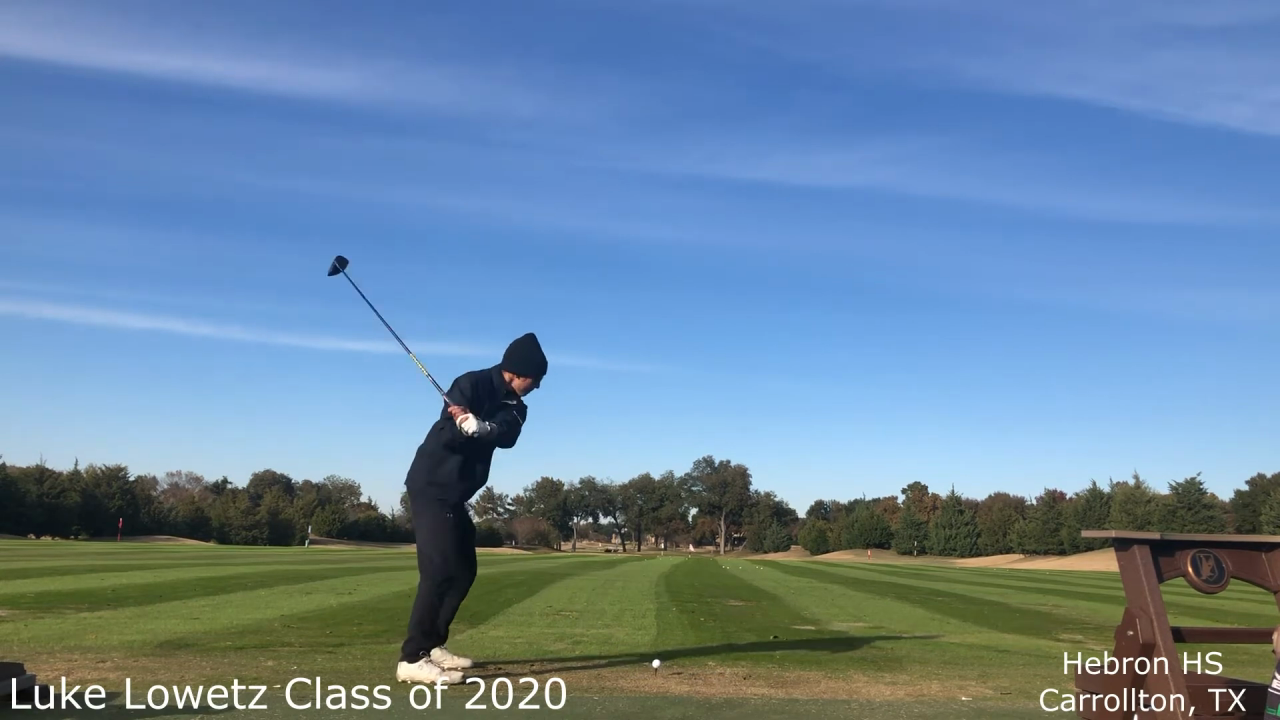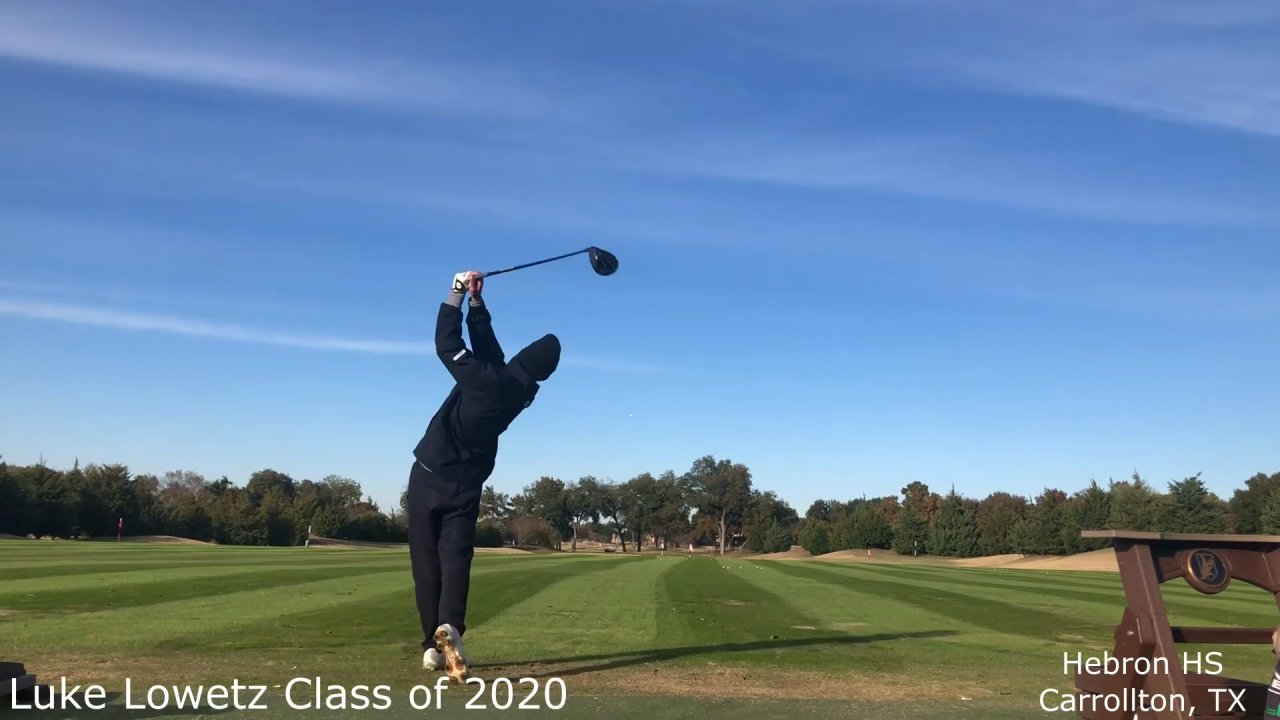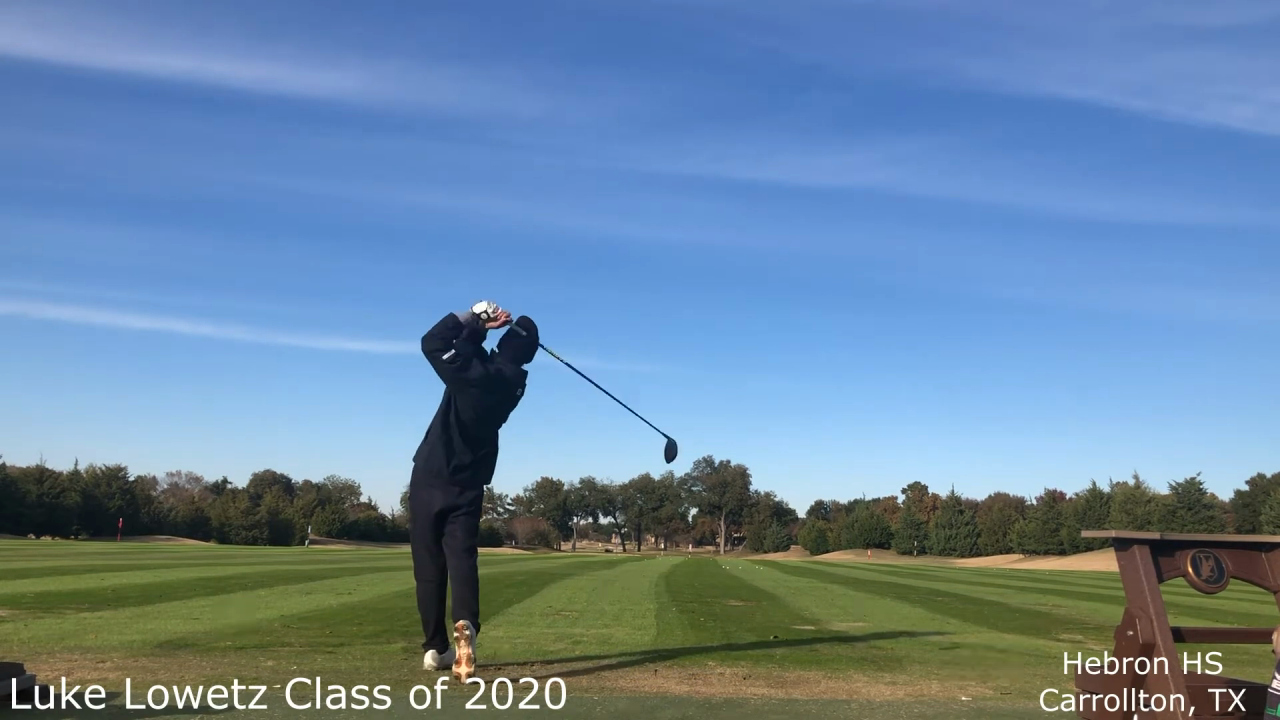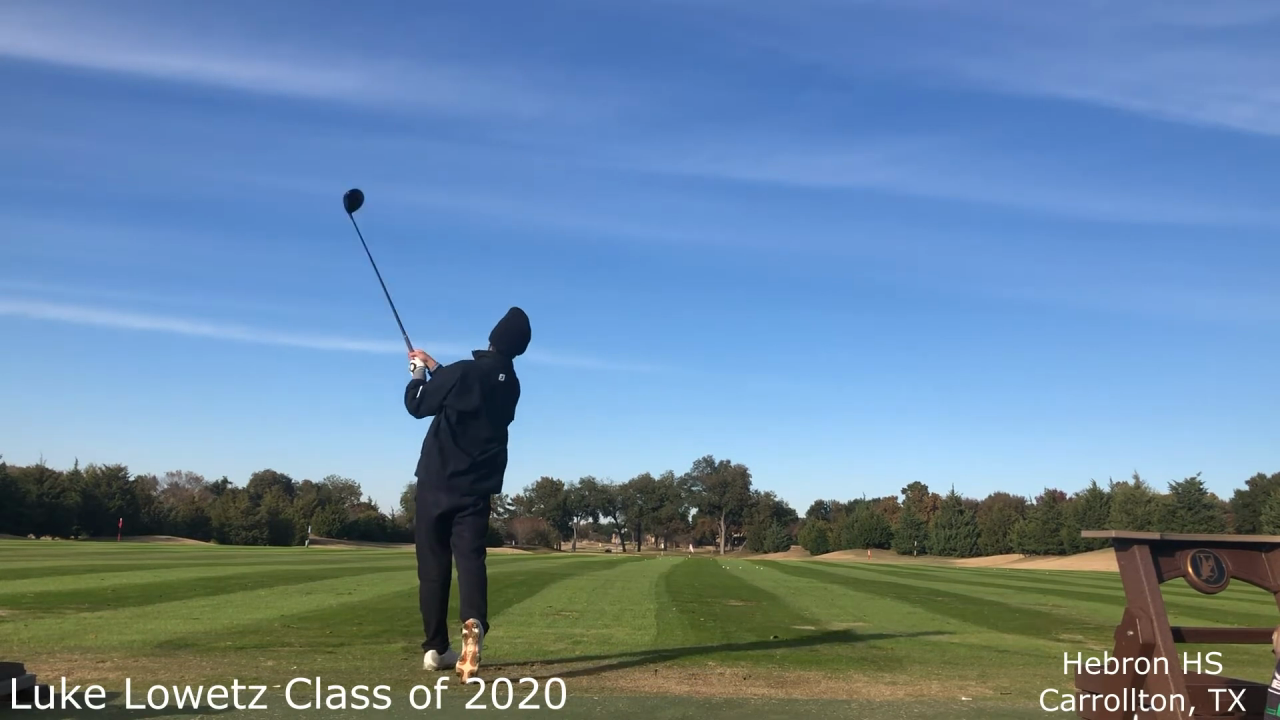
dt=0.4s
person 1, frame 1
left shoulder: (515, 408)
right shoulder: (475, 384)
left elbow: (503, 436)
right elbow: (458, 413)
left wrist: (476, 425)
left hip: (450, 495)
right hip: (433, 490)
left knee: (462, 571)
right knee: (442, 571)
left ankle: (432, 647)
right ankle: (413, 659)
person 1, frame 2
left shoulder: (485, 378)
right shoulder: (521, 394)
left elbow: (446, 340)
right elbow: (486, 346)
left wrist: (460, 292)
right wrist: (476, 301)
left hip: (426, 478)
right hip: (462, 489)
left knee: (426, 564)
right knee: (455, 560)
left ankle: (434, 644)
right ankle: (446, 630)
person 1, frame 3
left shoulder: (477, 376)
right shoulder: (514, 387)
left elbow: (433, 344)
right elbow: (470, 353)
left wrist: (477, 315)
right wrist: (478, 324)
left hip: (429, 482)
right hip: (468, 489)
left knee: (429, 566)
right knee: (462, 559)
left ankle: (436, 647)
right ankle: (465, 624)
person 1, frame 4
left shoulder: (458, 374)
right shoulder: (510, 386)
left elbow: (416, 405)
left wrist: (419, 371)
right wrist: (435, 369)
left hip: (435, 484)
right hip: (477, 490)
left knee: (433, 568)
right knee: (471, 560)
left ankle: (436, 648)
right ankle: (473, 624)
